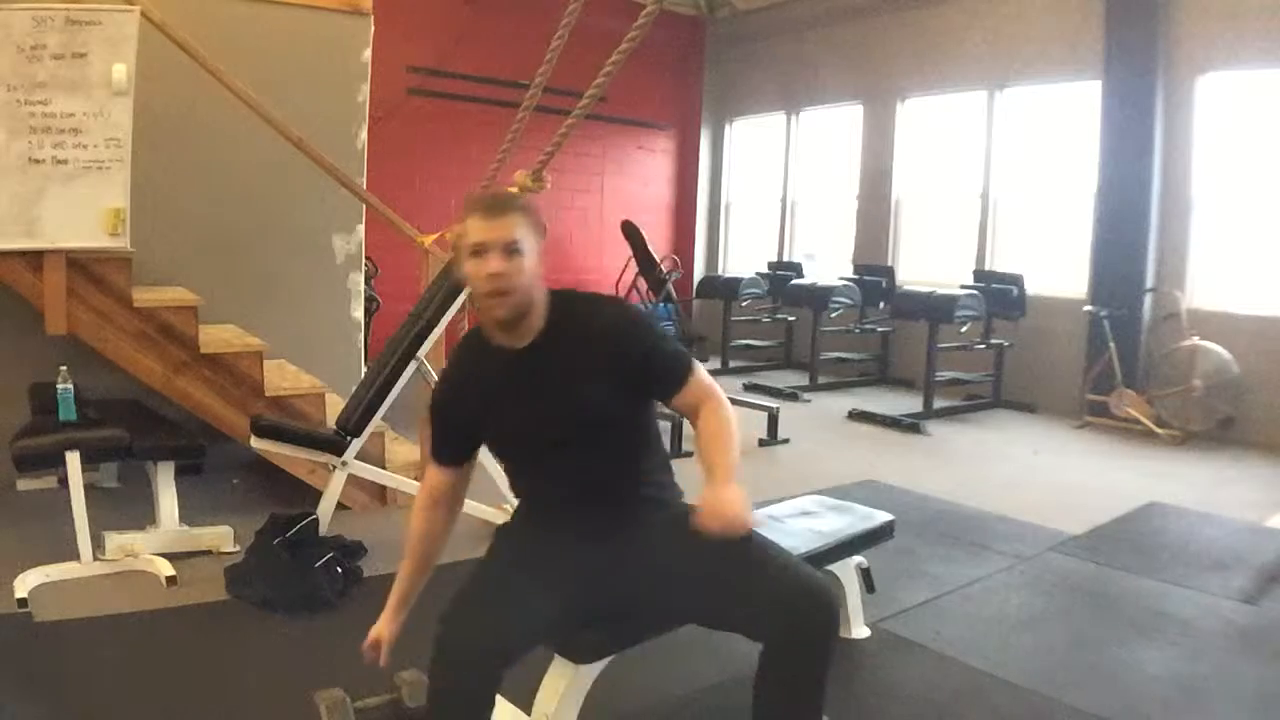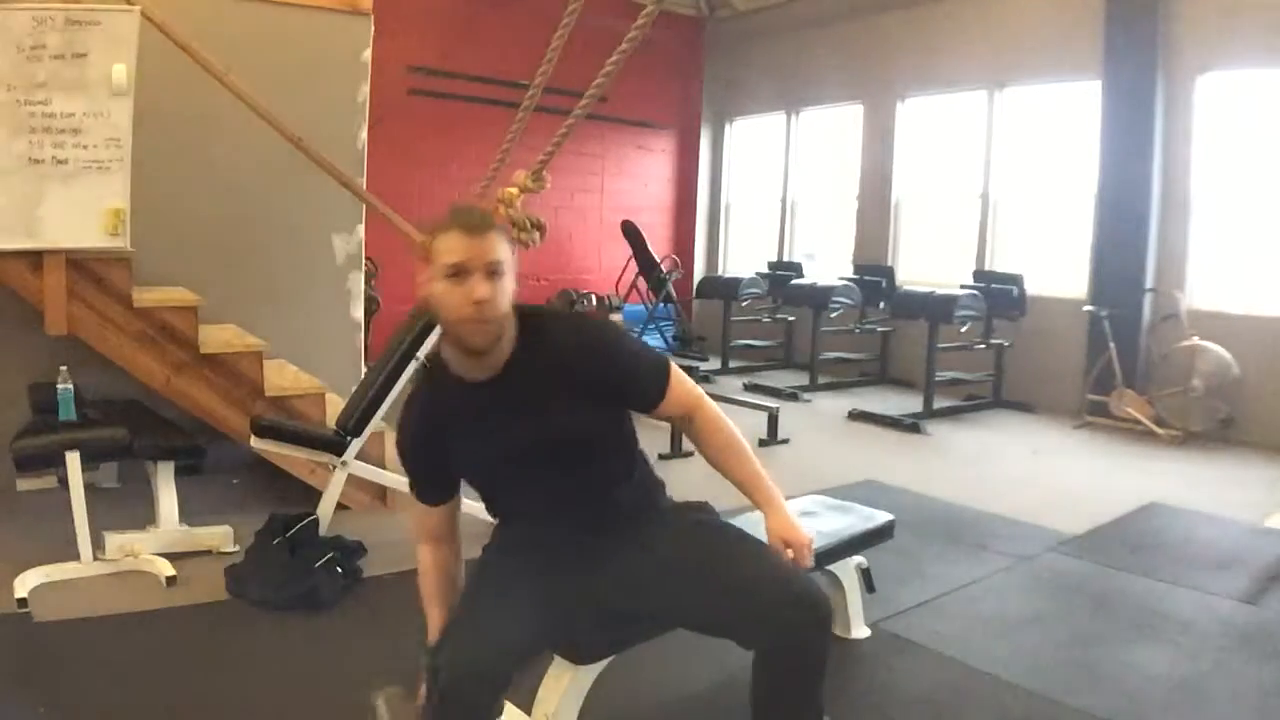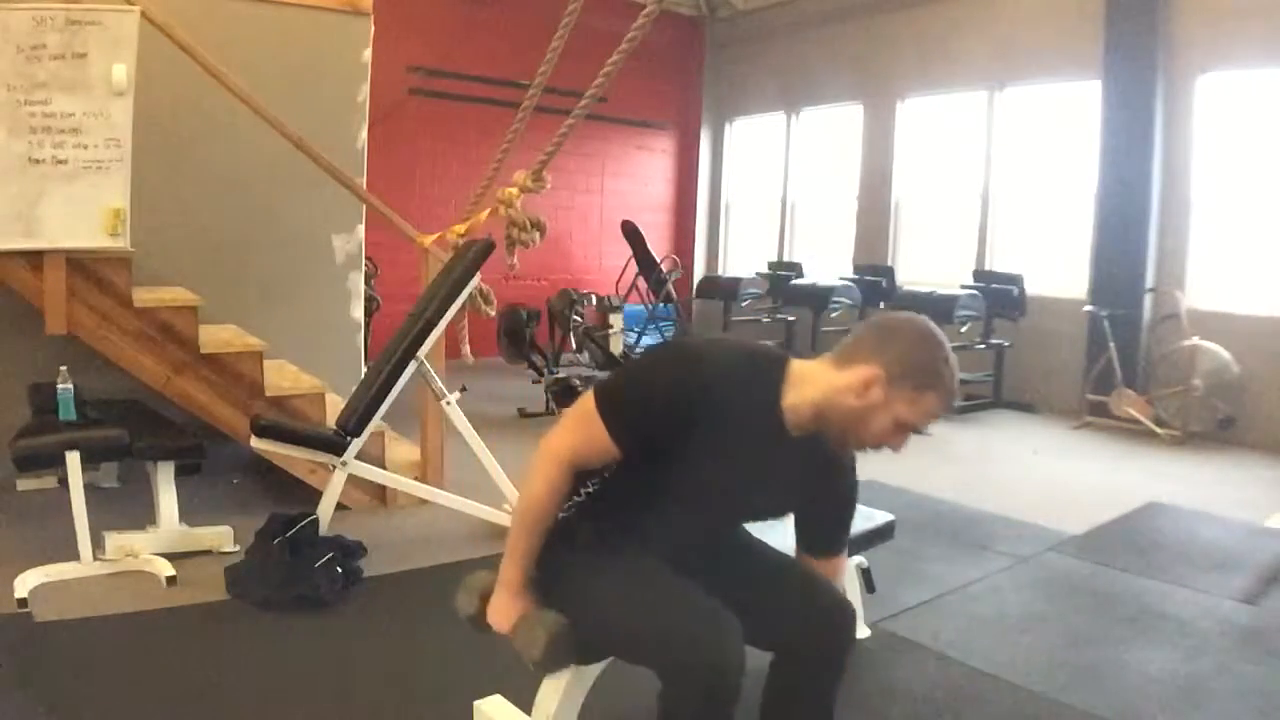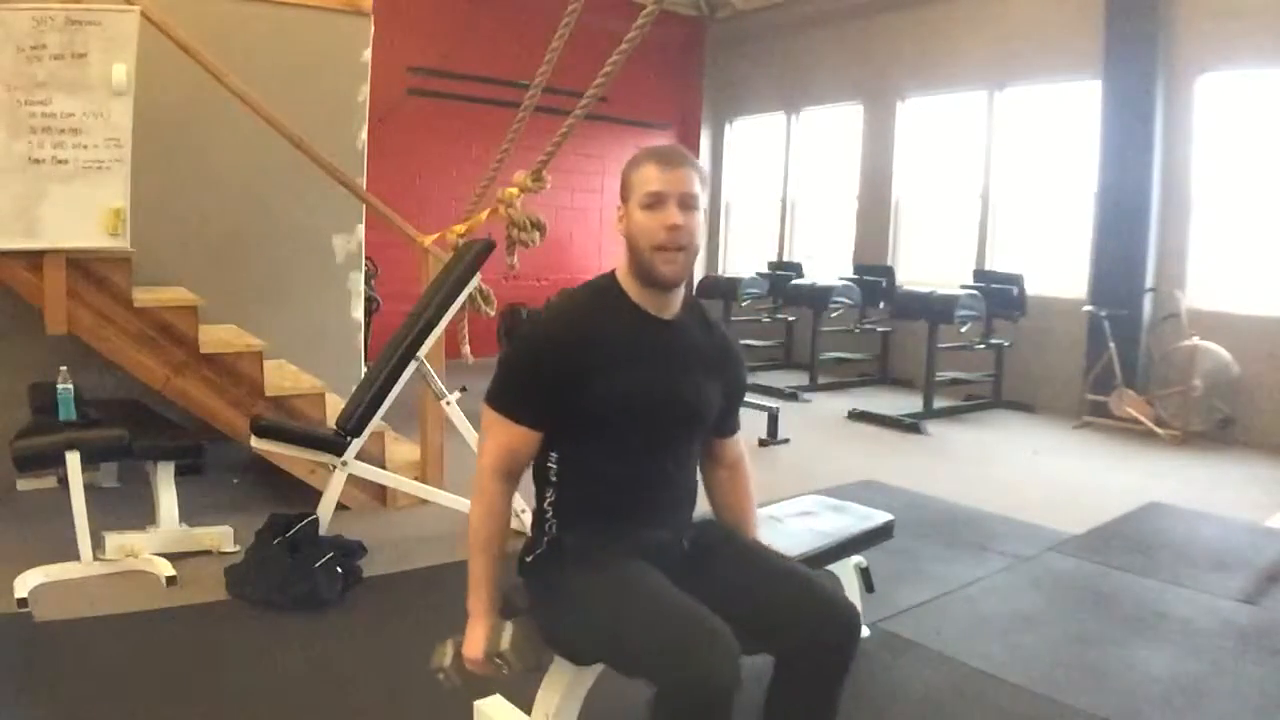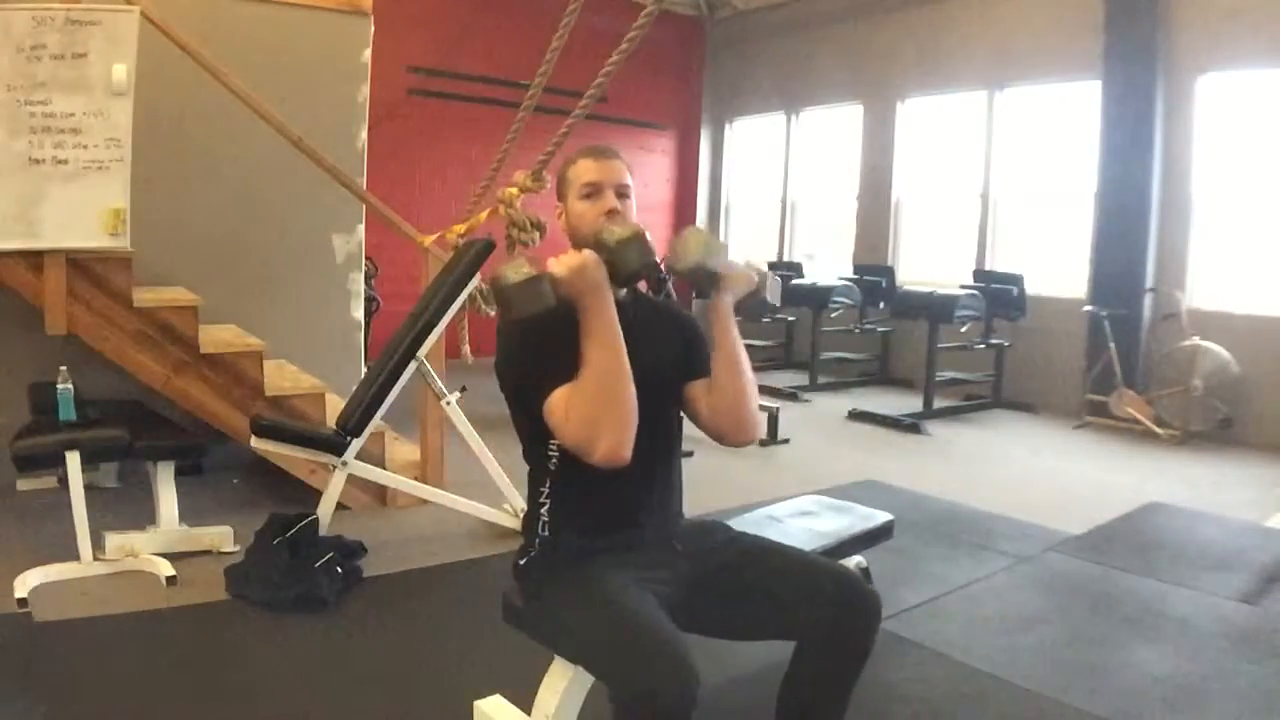
dt=1s
person 1, frame 1
left shoulder: (613, 328)
right shoulder: (464, 379)
left elbow: (707, 401)
right elbow: (439, 496)
left wrist: (724, 482)
right wrist: (396, 607)
left hip: (652, 527)
right hip: (551, 537)
left knee: (809, 605)
right knee: (465, 642)
person 1, frame 2
left shoulder: (580, 343)
right shoulder: (428, 412)
left elbow: (692, 408)
right elbow: (436, 539)
left wrist: (773, 507)
right wrist: (441, 646)
left hip: (643, 530)
right hip: (534, 556)
left knee: (800, 607)
right knee: (461, 675)
person 1, frame 3
left shoulder: (828, 466)
right shoulder: (702, 376)
left elbow: (822, 580)
right elbow: (562, 452)
right wrist: (512, 586)
right hip: (590, 548)
left knee: (827, 621)
right knee: (707, 649)
person 1, frame 4
left shoulder: (715, 348)
right shoulder: (562, 333)
left elbow: (724, 461)
right elbow: (495, 472)
left wrist: (760, 580)
right wrist: (481, 614)
left hip: (680, 543)
right hip: (579, 558)
left knee: (828, 620)
right knee: (703, 660)
person 1, frame 5
left shoulder: (666, 321)
right shoulder: (534, 325)
left elbow: (738, 427)
right elbow: (608, 444)
left wrist: (723, 303)
right wrist: (596, 304)
left hip: (673, 541)
right hip: (576, 560)
left knee: (848, 604)
